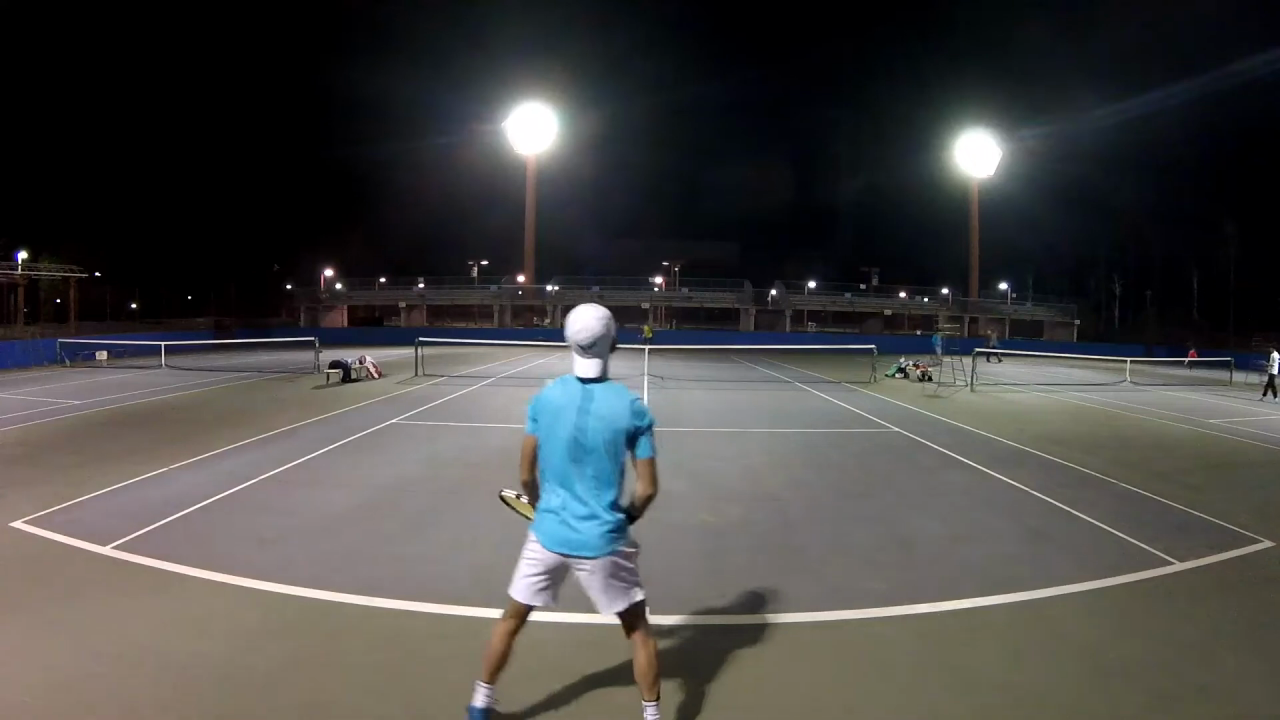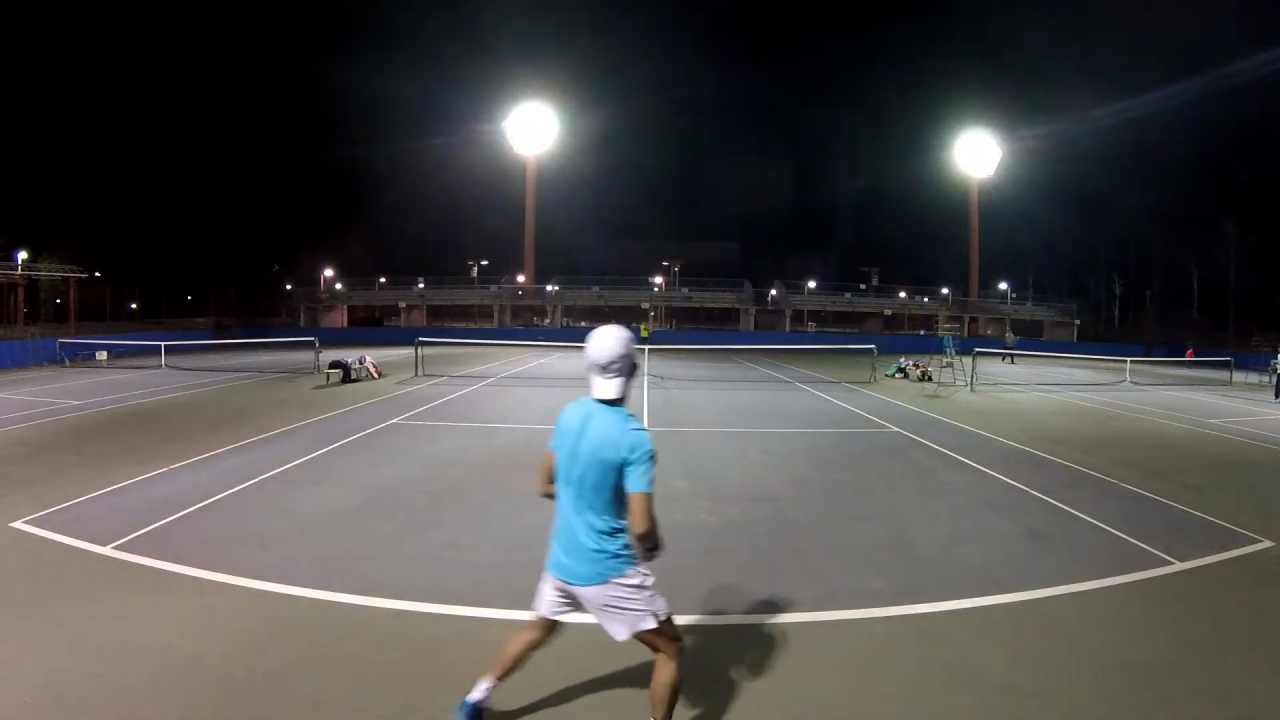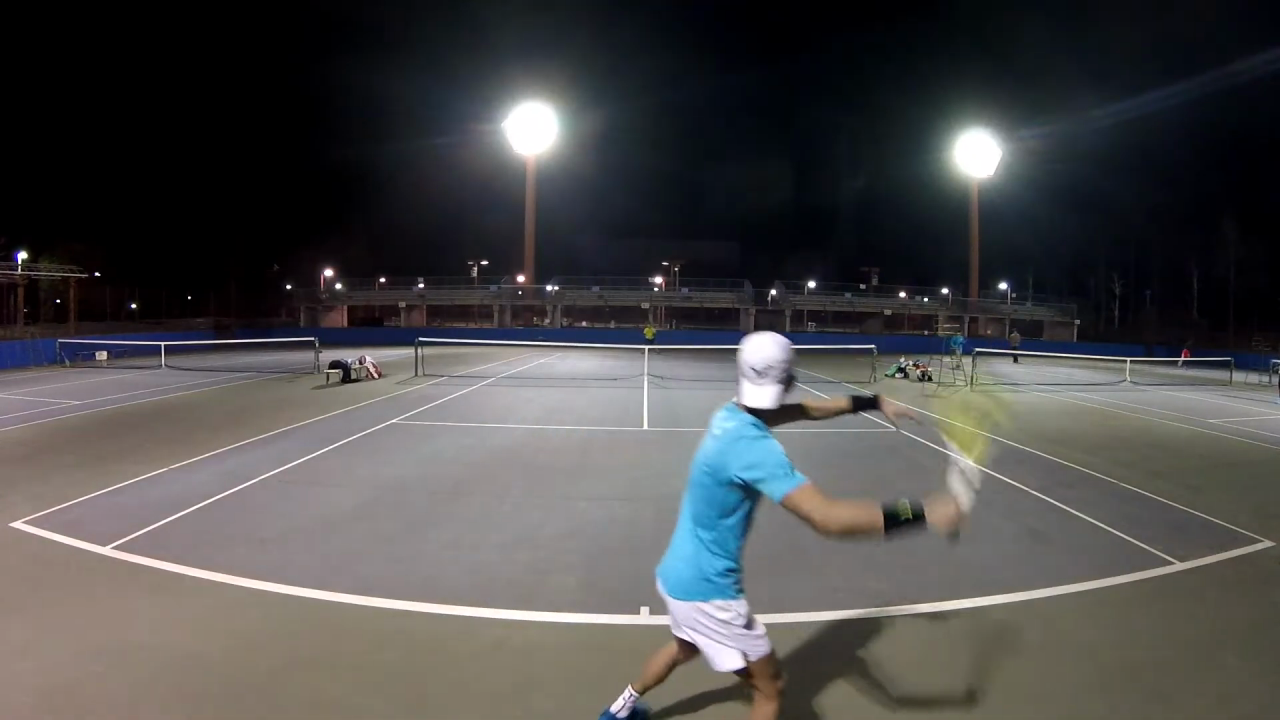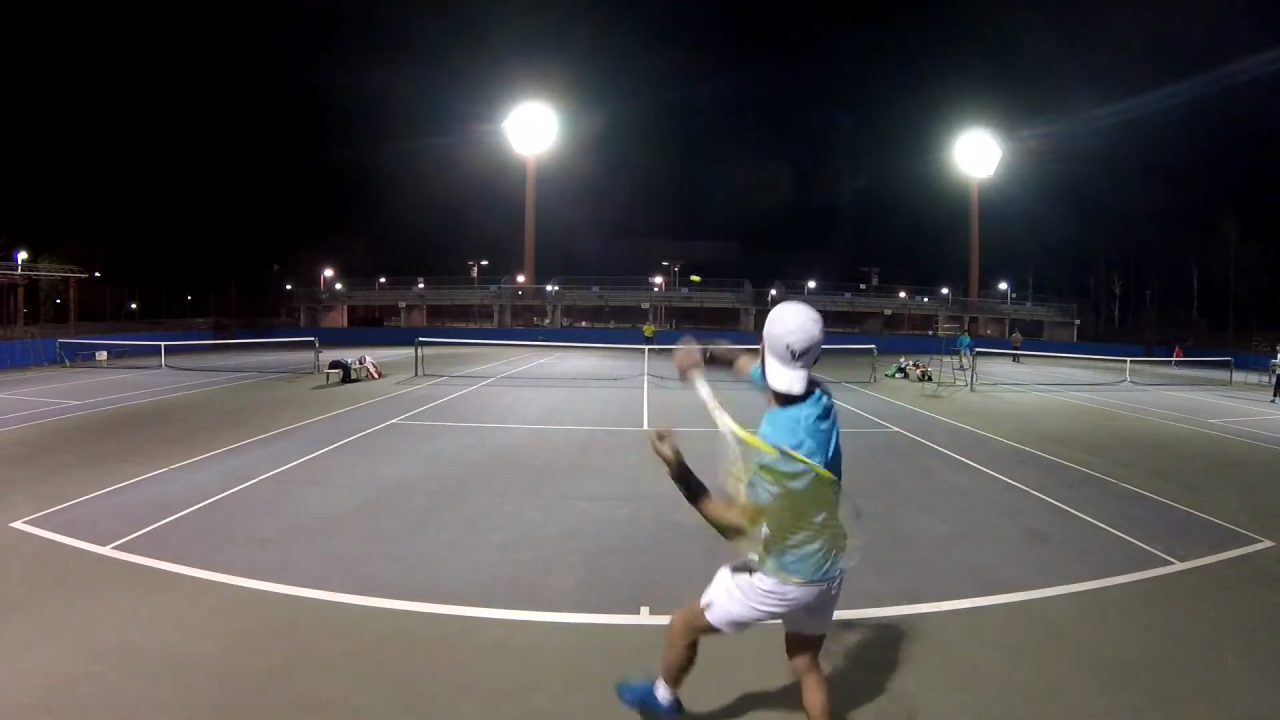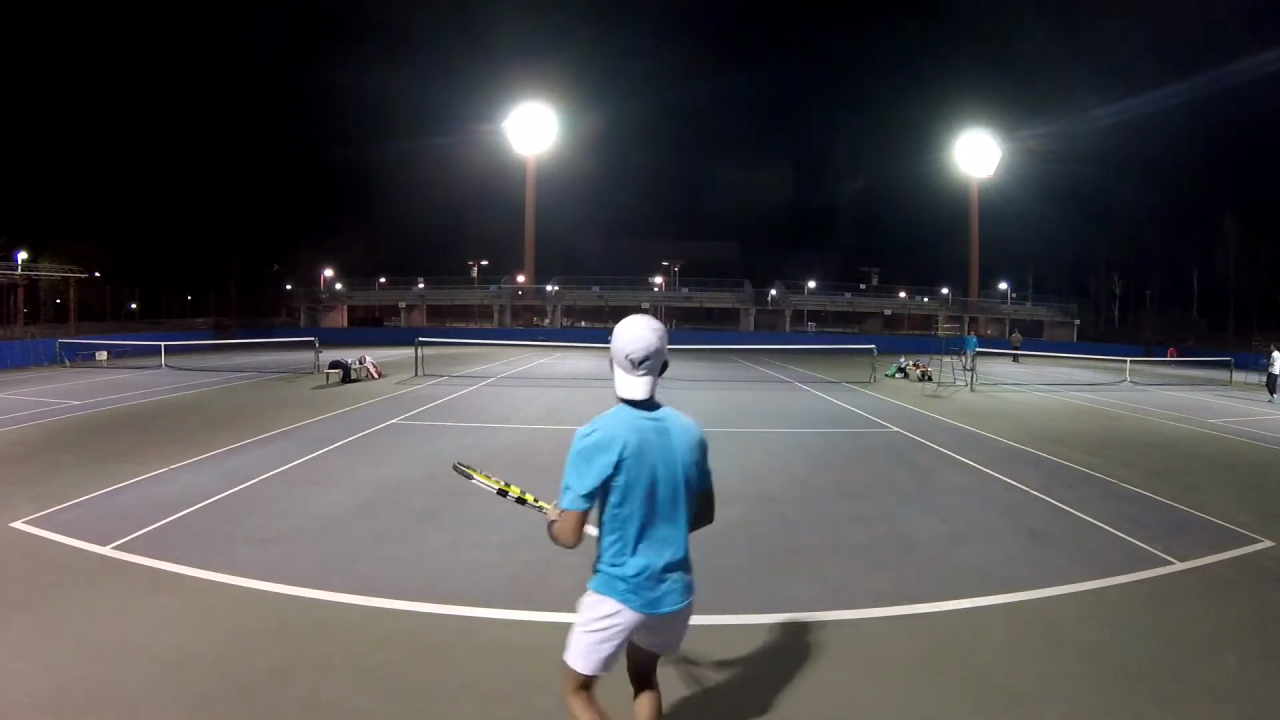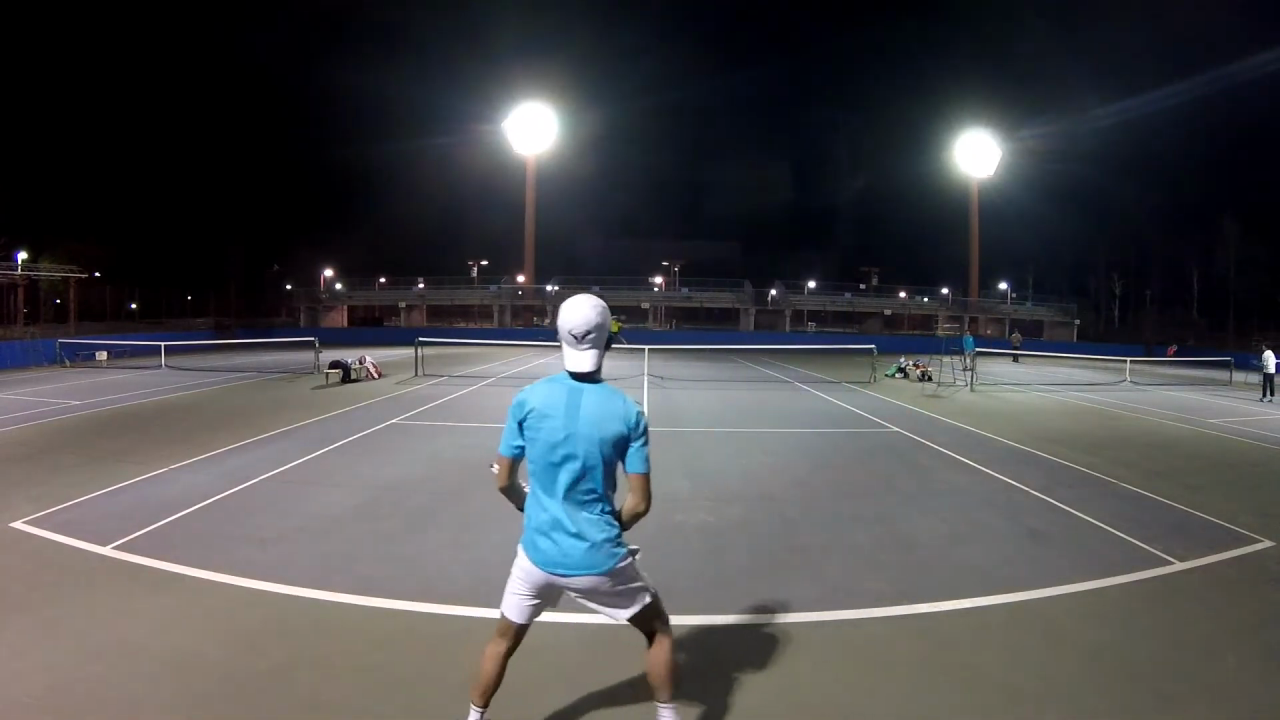
dt=0.7s
person 1, frame 1
left shoulder: (545, 398)
right shoulder: (632, 407)
left elbow: (527, 476)
right elbow: (647, 489)
left hip: (549, 535)
right hip: (605, 541)
left knee: (511, 620)
right knee: (638, 631)
person 1, frame 2
left shoulder: (568, 416)
right shoulder: (634, 438)
left elbow: (547, 488)
right elbow: (642, 527)
right wrist: (652, 547)
left hip: (562, 562)
right hip: (609, 571)
left knee: (537, 631)
right knee: (669, 651)
person 1, frame 3
left shoulder: (731, 416)
right shoulder: (752, 446)
left elbow: (804, 409)
right elbow: (828, 519)
left wrist: (873, 403)
right wrist: (921, 514)
left hip: (676, 576)
right hip: (708, 593)
left knee: (685, 645)
right knee: (769, 687)
person 1, frame 4
left shoulder: (782, 439)
right shoulder: (817, 395)
left elbow: (736, 526)
right elbow: (760, 360)
left wrist: (679, 471)
right wrist: (706, 354)
left hip: (790, 573)
right hip: (826, 569)
left knee: (685, 623)
right knee: (805, 666)
person 1, frame 5
left shoulder: (595, 437)
right shoulder: (690, 432)
left elbow: (569, 536)
right elbow: (705, 514)
left wrist: (553, 523)
left hip: (618, 593)
right hip: (674, 592)
right knee: (644, 679)
person 1, frame 6
left shoulder: (528, 399)
right shoulder: (627, 412)
left elbow: (503, 482)
right elbow: (639, 503)
left hip: (539, 553)
right hip: (599, 559)
left knee: (504, 640)
right knee: (658, 631)
